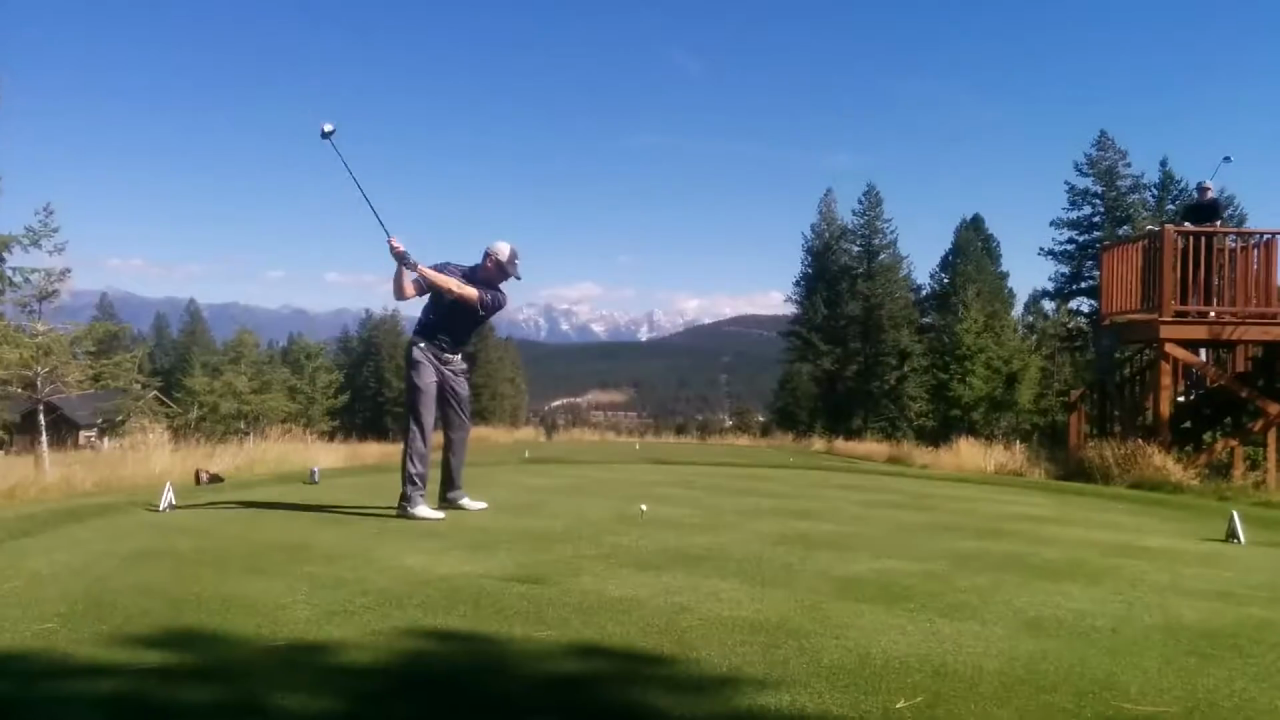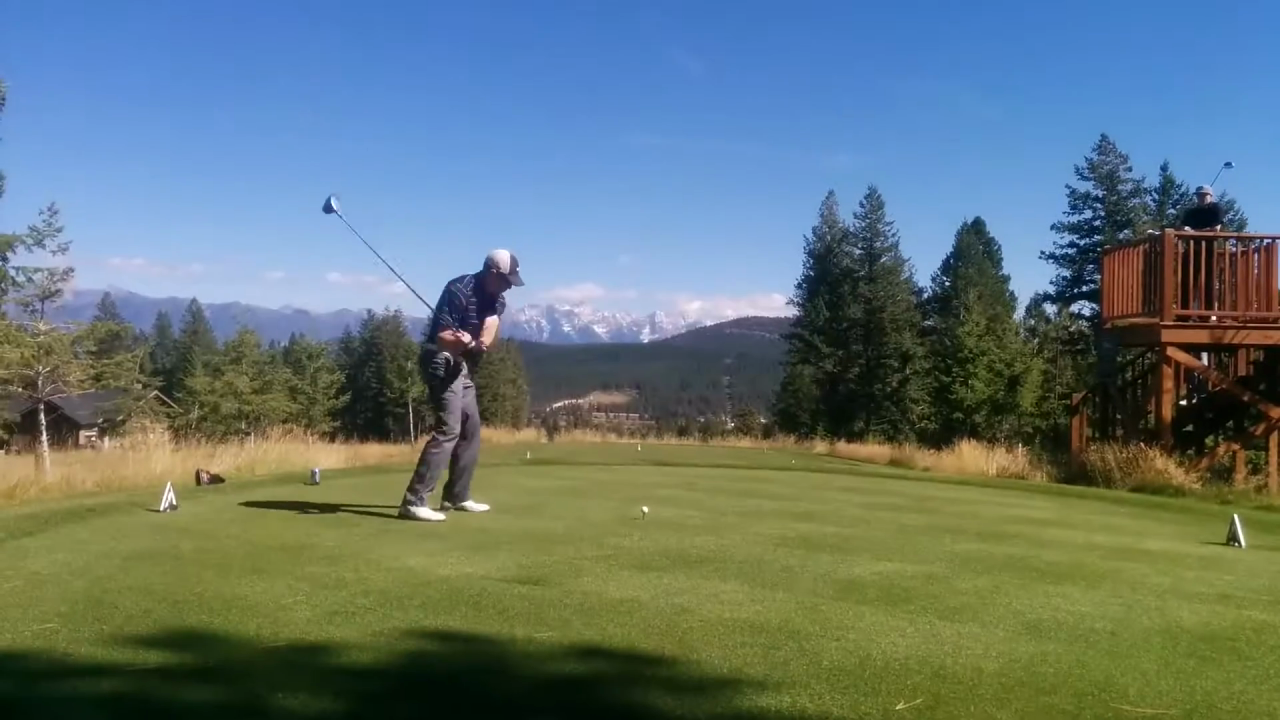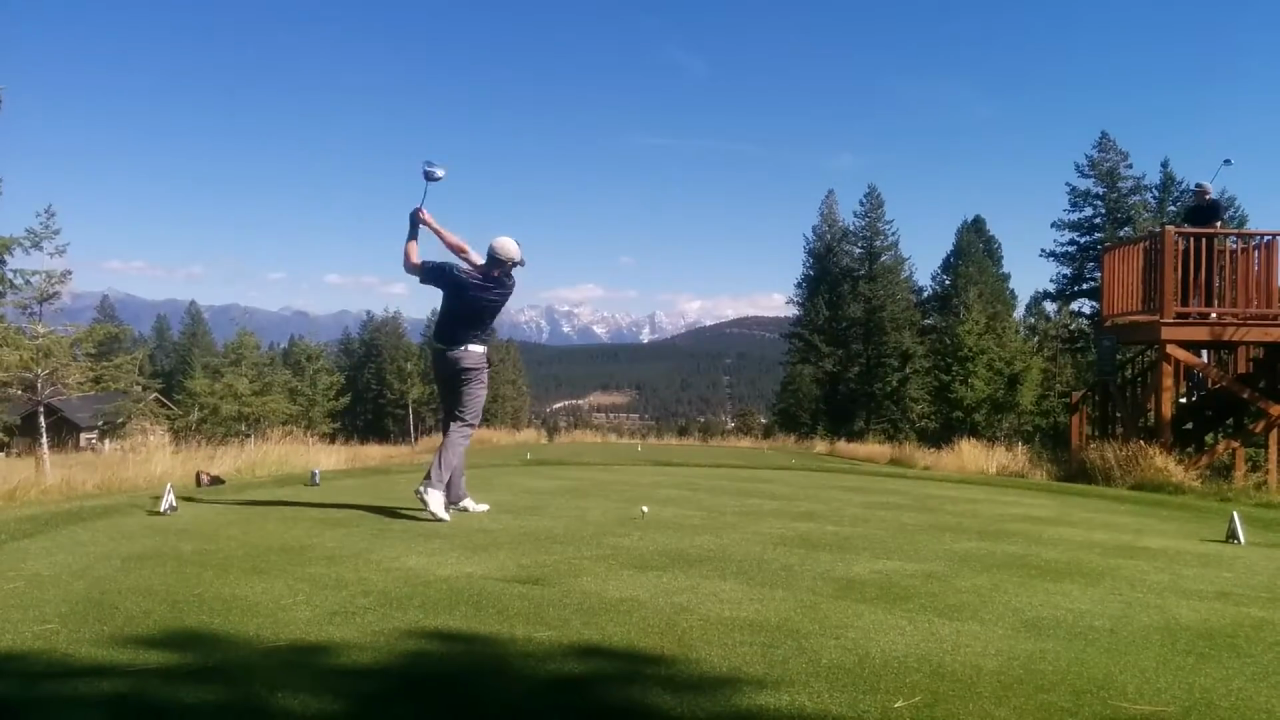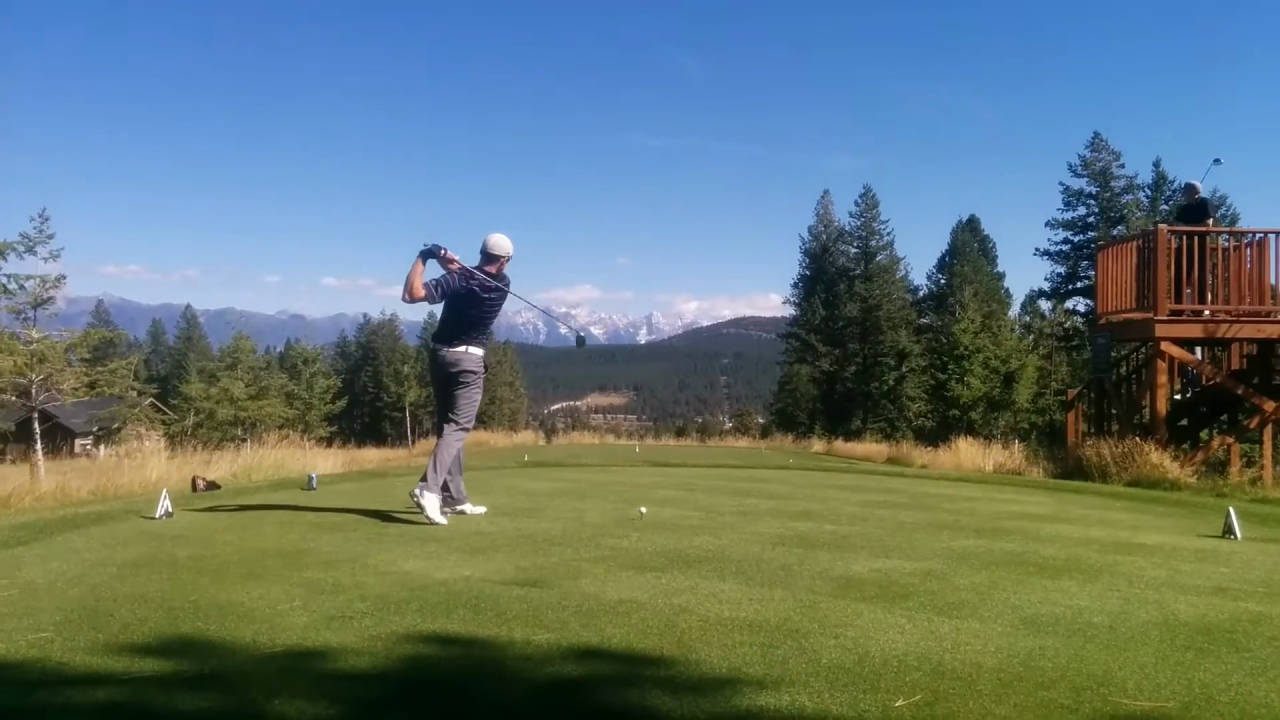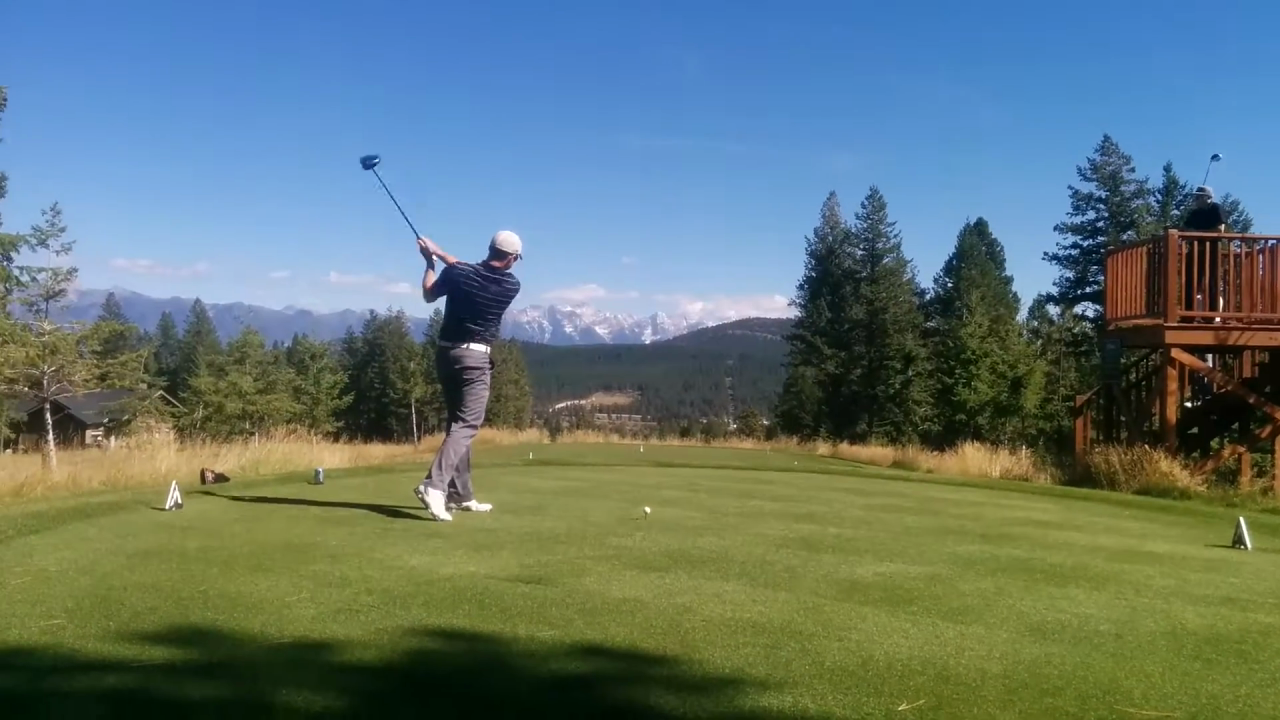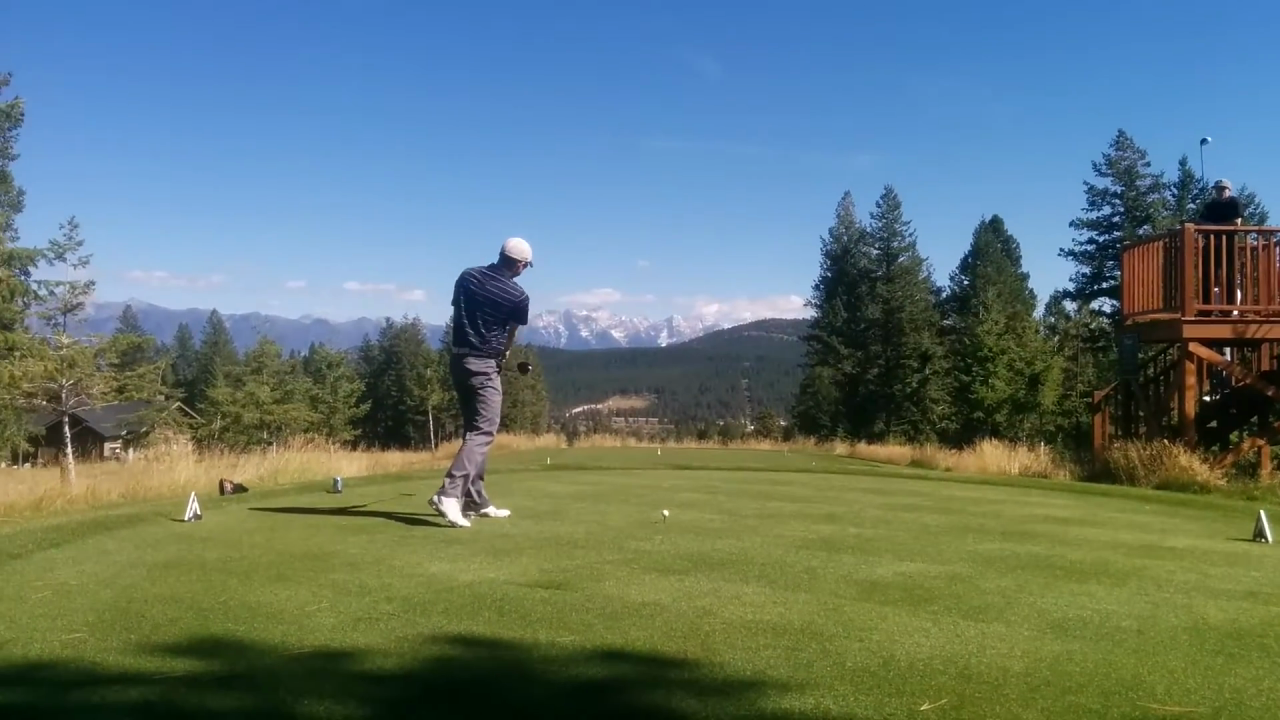
dt=0.3s
person 1, frame 1
left shoulder: (496, 298)
right shoulder: (446, 270)
left elbow: (456, 290)
right elbow: (402, 293)
left wrist: (416, 266)
right wrist: (401, 263)
left hip: (453, 361)
right hip: (424, 353)
left knee: (458, 429)
right knee: (421, 426)
left ankle: (452, 494)
right ankle: (411, 499)
person 1, frame 2
left shoulder: (497, 300)
right shoulder: (458, 289)
left elbow: (488, 333)
right elbow: (441, 338)
left wrist: (473, 342)
right wrist: (461, 341)
left hip: (460, 366)
right hip: (442, 361)
left knee: (470, 430)
right knee: (447, 430)
left ankle: (456, 495)
right ankle: (415, 499)
person 1, frame 3
left shoulder: (453, 275)
right shoulder: (506, 285)
left elbow: (410, 266)
right elbow: (468, 253)
left wrist: (416, 227)
right wrist: (433, 225)
left hip: (442, 354)
right hip: (471, 359)
left knee: (452, 422)
right knee: (463, 426)
left ankle: (455, 495)
right ankle: (434, 485)
person 1, frame 4
left shoulder: (457, 281)
right shoulder: (503, 285)
left elbow: (410, 294)
left wrist: (423, 257)
right wrist: (442, 257)
left hip: (440, 357)
right hip: (469, 360)
left knee: (447, 427)
right knee: (457, 428)
left ankle: (454, 498)
right ankle: (429, 488)
person 1, frame 5
left shoulder: (456, 273)
right shoulder: (512, 285)
left elbow: (429, 295)
left wrist: (429, 259)
right wrist: (438, 252)
left hip: (447, 354)
right hip: (475, 357)
left knee: (458, 423)
right knee: (466, 425)
left ankle: (460, 494)
right ankle: (434, 485)
person 1, frame 6
left shoulder: (467, 276)
right shoulder: (518, 296)
left hip: (460, 360)
right hip: (483, 365)
left knee: (477, 429)
right knee: (484, 432)
left ankle: (475, 501)
right ankle: (450, 494)
